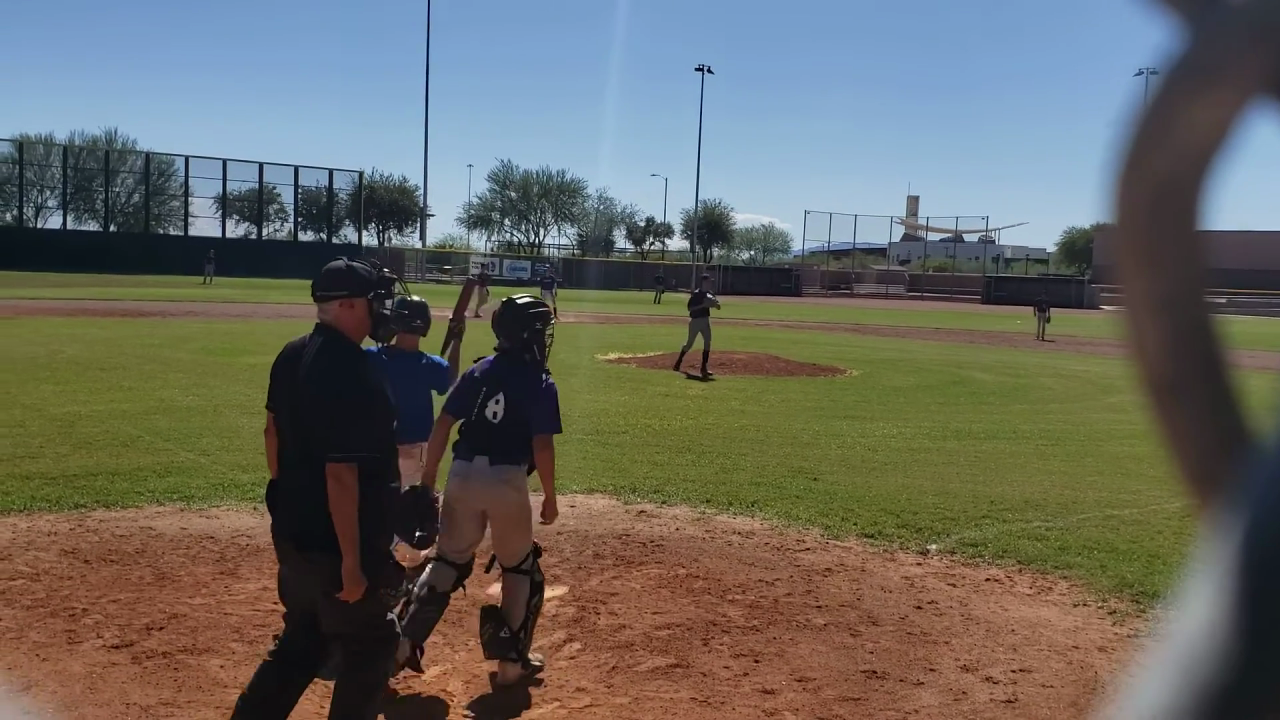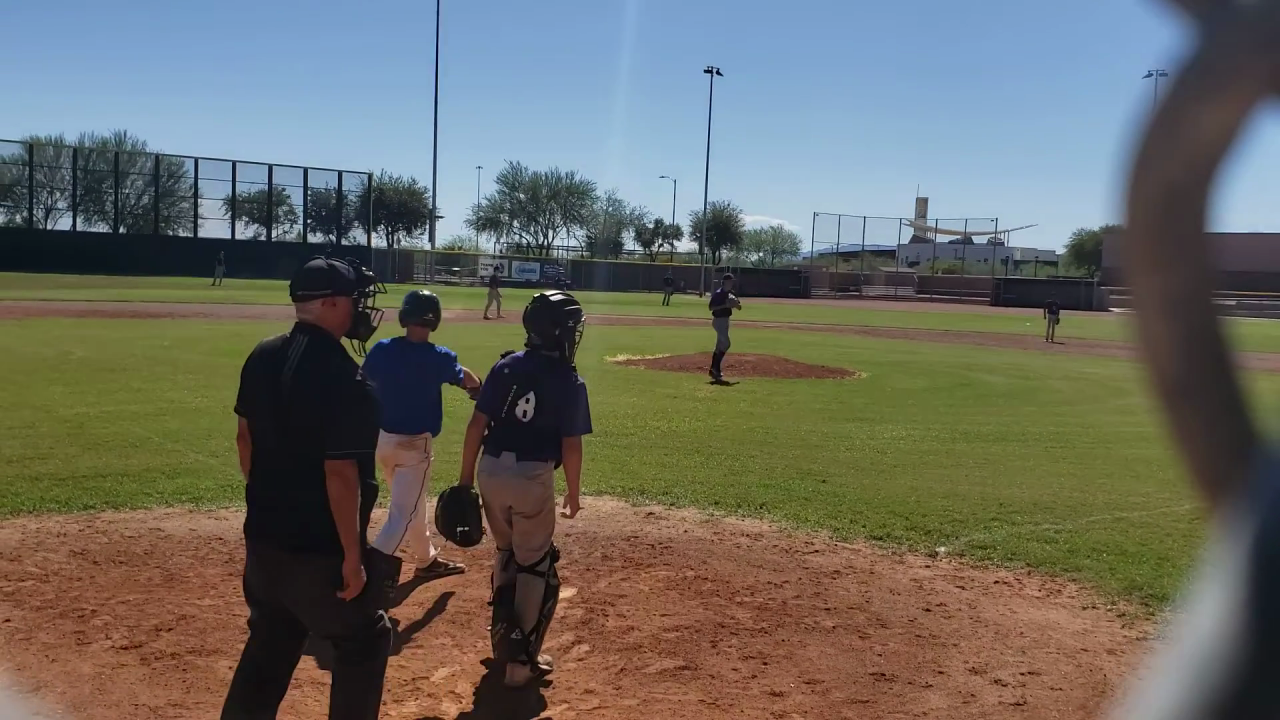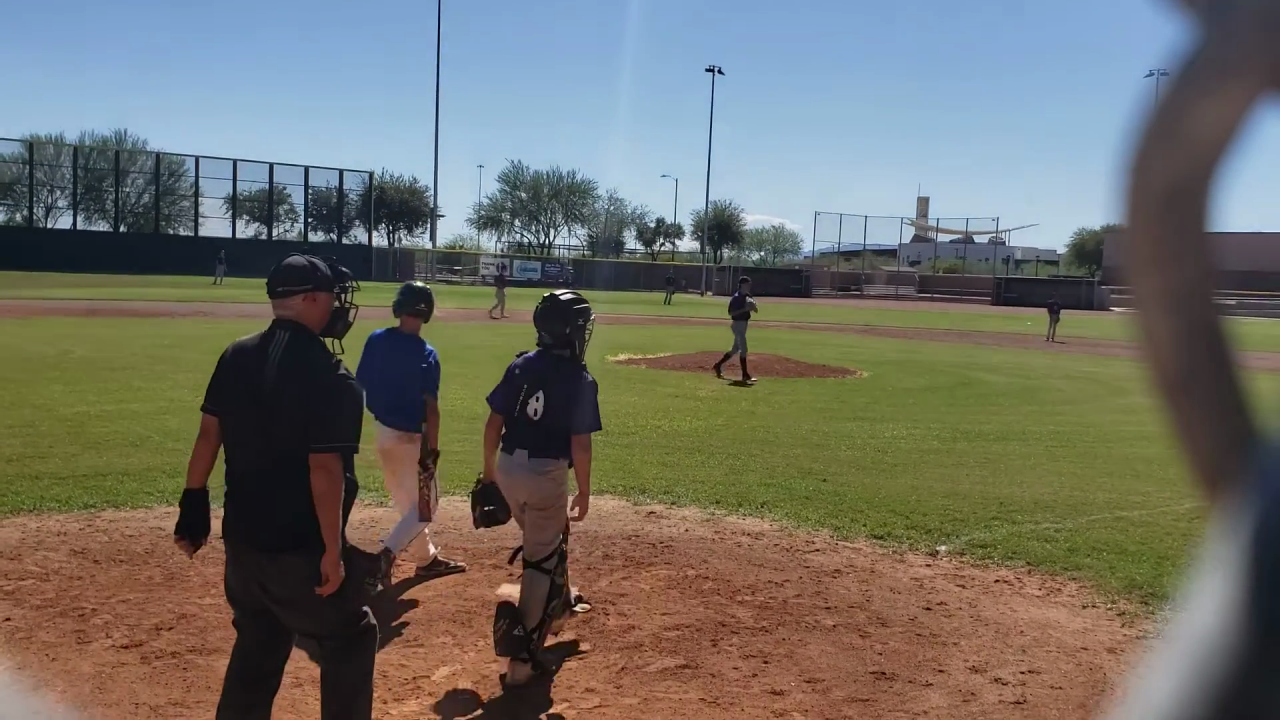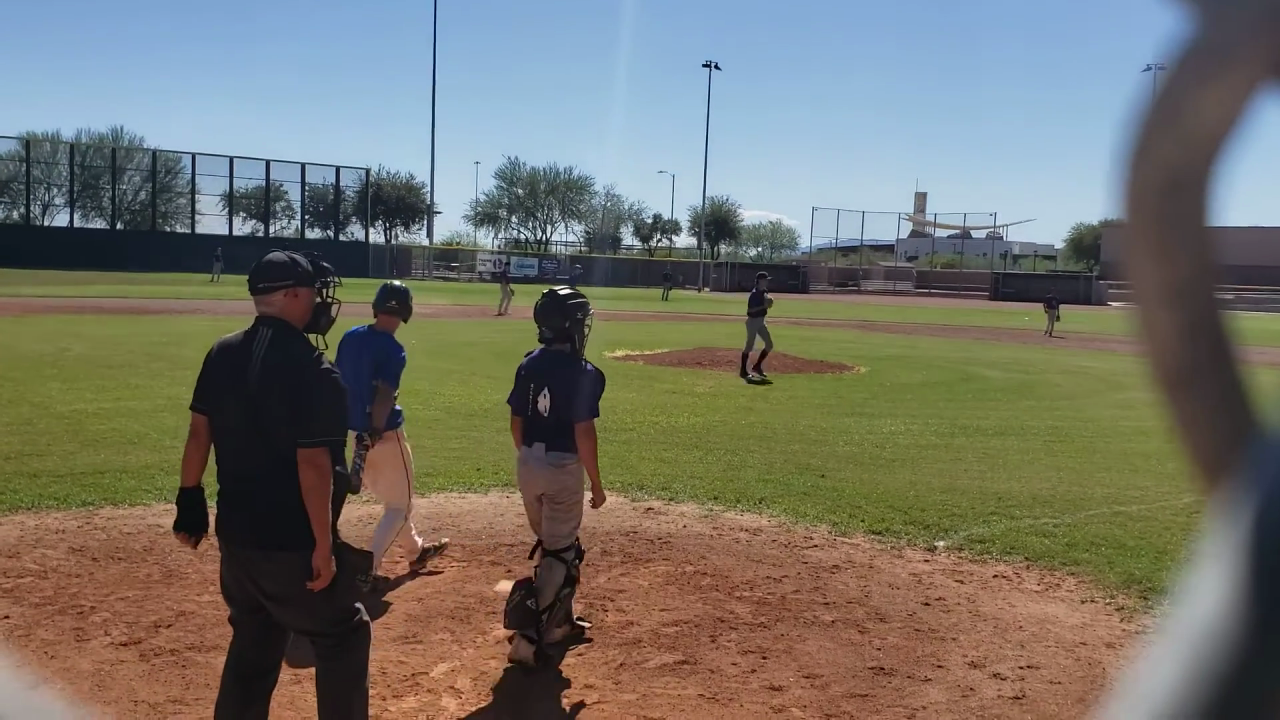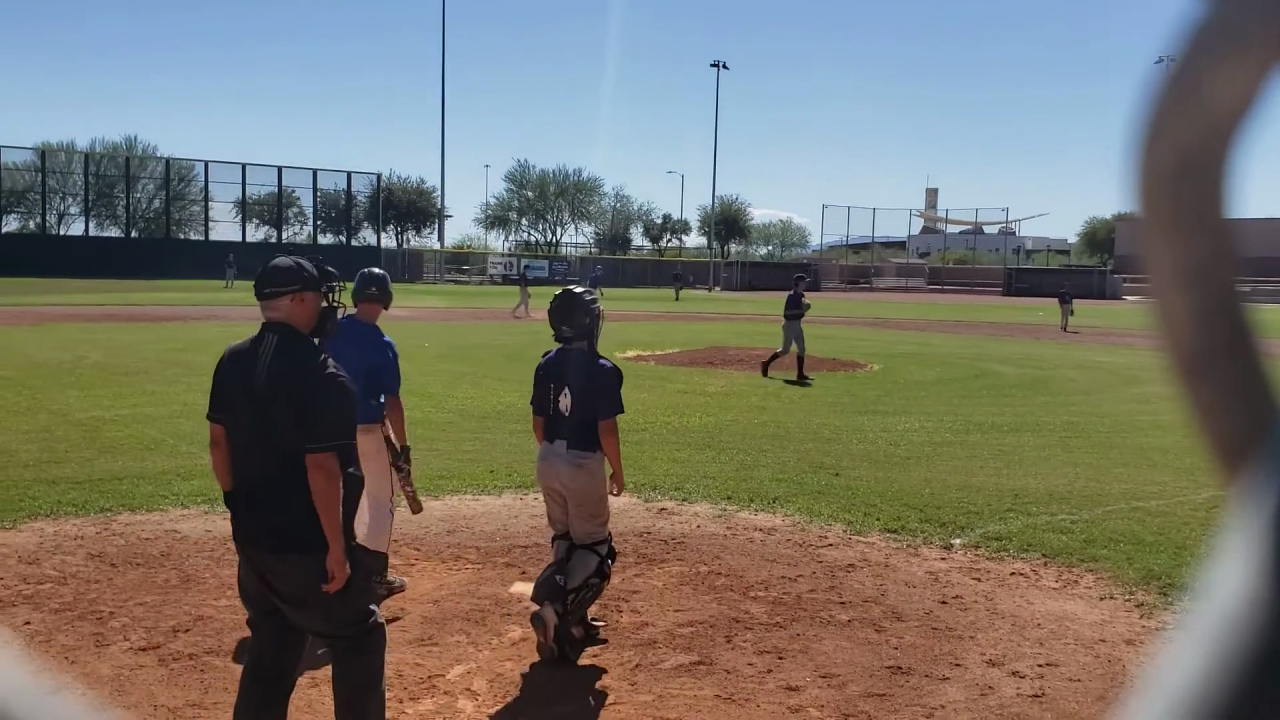
dt=0.3s
person 1, frame 1
left shoulder: (292, 356)
right shoulder: (355, 378)
left elbow: (273, 430)
right elbow: (341, 477)
right wrist: (352, 561)
left hip: (293, 532)
right hip: (335, 541)
left knee: (303, 635)
right knee: (371, 643)
person 1, frame 2
left shoulder: (262, 358)
right shoulder: (344, 379)
left elbow: (245, 436)
right elbow: (340, 475)
right wrist: (353, 554)
left hip: (265, 536)
right hip: (320, 546)
left knee: (269, 643)
right knee: (364, 643)
person 1, frame 3
left shoulder: (235, 357)
right shoulder: (327, 375)
left elbow: (208, 435)
right elbow: (324, 470)
left wrist: (193, 503)
right wrist: (332, 550)
left hip: (243, 535)
right hip: (299, 544)
left knee: (257, 642)
right knee: (350, 639)
person 1, frame 4
left shoulder: (222, 355)
right shoulder: (310, 369)
left elbow: (199, 434)
right elbow: (313, 464)
left wrist: (190, 502)
right wrist: (323, 545)
left hip: (237, 533)
right hip: (292, 540)
left knee: (253, 641)
right knee: (342, 636)
person 1, frame 5
left shoulder: (232, 361)
right shoulder: (319, 374)
left elbow: (219, 442)
right elbow: (322, 469)
right wrist: (336, 548)
left hip: (254, 537)
right hip: (307, 544)
left knee: (271, 644)
right knee: (357, 640)
person 2, frame 1
left shoulder: (478, 372)
right shoulder: (539, 383)
left elbow: (442, 426)
right elbow: (542, 446)
left wrist: (426, 480)
right wrist: (550, 497)
left hip: (463, 475)
right hip: (506, 481)
left knee: (449, 560)
right knee: (520, 569)
left ankle: (403, 642)
right ankle: (513, 659)
person 2, frame 2
left shoulder: (506, 367)
right shoulder: (569, 383)
left elbow: (477, 424)
right elbow: (571, 447)
left wrist: (466, 475)
right wrist: (573, 493)
left hip: (491, 470)
right hip: (532, 478)
left knee: (508, 554)
right knee: (535, 566)
left ankle: (508, 641)
right ankle: (521, 659)
person 2, frame 3
left shoulder: (520, 367)
right shoulder: (579, 380)
left elbow: (494, 422)
right elbow: (580, 444)
left wrist: (488, 469)
right wrist: (584, 493)
left hip: (508, 467)
right hip: (545, 474)
left knee: (545, 542)
right knee: (541, 560)
left ankle: (557, 606)
right ankle: (521, 656)
person 2, frame 4
left shoulder: (529, 365)
right shoulder: (583, 373)
left elbow: (516, 424)
right elbow: (584, 432)
right wrist: (596, 481)
left hip: (528, 463)
right hip: (563, 468)
left knee: (548, 544)
right knee: (562, 554)
left ankle: (557, 621)
right ankle: (527, 636)
person 2, frame 5
left shoulder: (546, 366)
right shoulder: (601, 371)
left elbow: (538, 423)
right elbow: (607, 430)
right wrist: (617, 471)
left hip: (548, 461)
right hip: (583, 464)
left knee: (564, 541)
right knee: (594, 546)
left ankle: (571, 621)
right ankle: (555, 608)
person 3, frame 1
left shoulder: (370, 357)
right shoulder: (429, 367)
right elbow: (450, 379)
right wrist: (457, 341)
right hip: (409, 452)
left ankle: (415, 558)
person 3, frame 2
left shoulder: (381, 350)
right shoulder: (439, 357)
right elbow: (464, 379)
right wrist: (476, 384)
left hip: (383, 439)
right hip: (414, 444)
left knee: (411, 503)
right knee: (402, 515)
left ankle: (426, 560)
person 3, frame 3
left shoulder: (375, 340)
right shoulder: (425, 355)
left elbow: (362, 384)
right elbow: (430, 405)
right wrist: (432, 449)
left hip: (383, 432)
right hip: (412, 437)
left knee: (407, 503)
right knee: (423, 505)
left ankle: (427, 558)
right ankle: (385, 556)
person 3, frame 4
left shoulder: (350, 337)
right shoulder: (392, 349)
left elbow: (339, 383)
right elbow: (382, 392)
right wrist: (375, 434)
left hip: (354, 431)
right hip: (380, 437)
left knee: (389, 499)
right knee: (398, 504)
left ankle: (417, 550)
right ankle: (365, 572)
person 3, frame 5
left shoulder: (333, 330)
right shoulder: (381, 344)
right elbow: (392, 401)
right wrist: (403, 445)
right hip: (368, 429)
left knee: (361, 497)
right knee: (381, 501)
right ankle: (376, 576)
